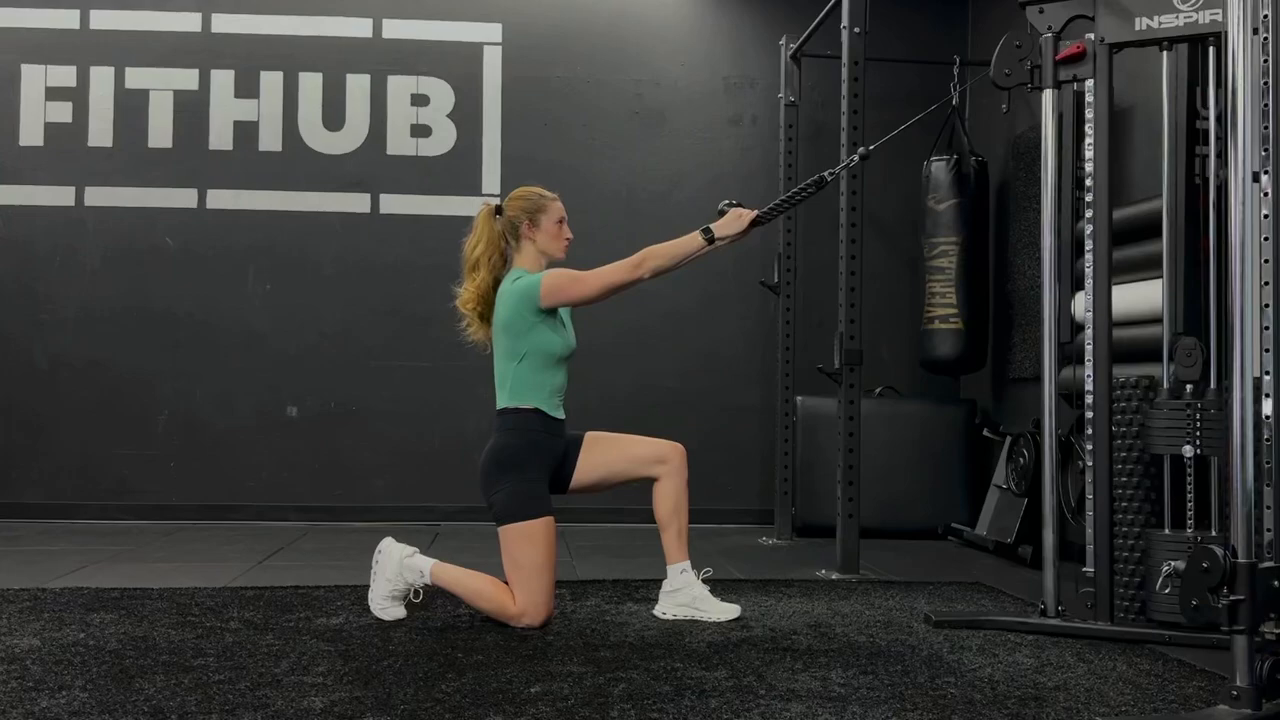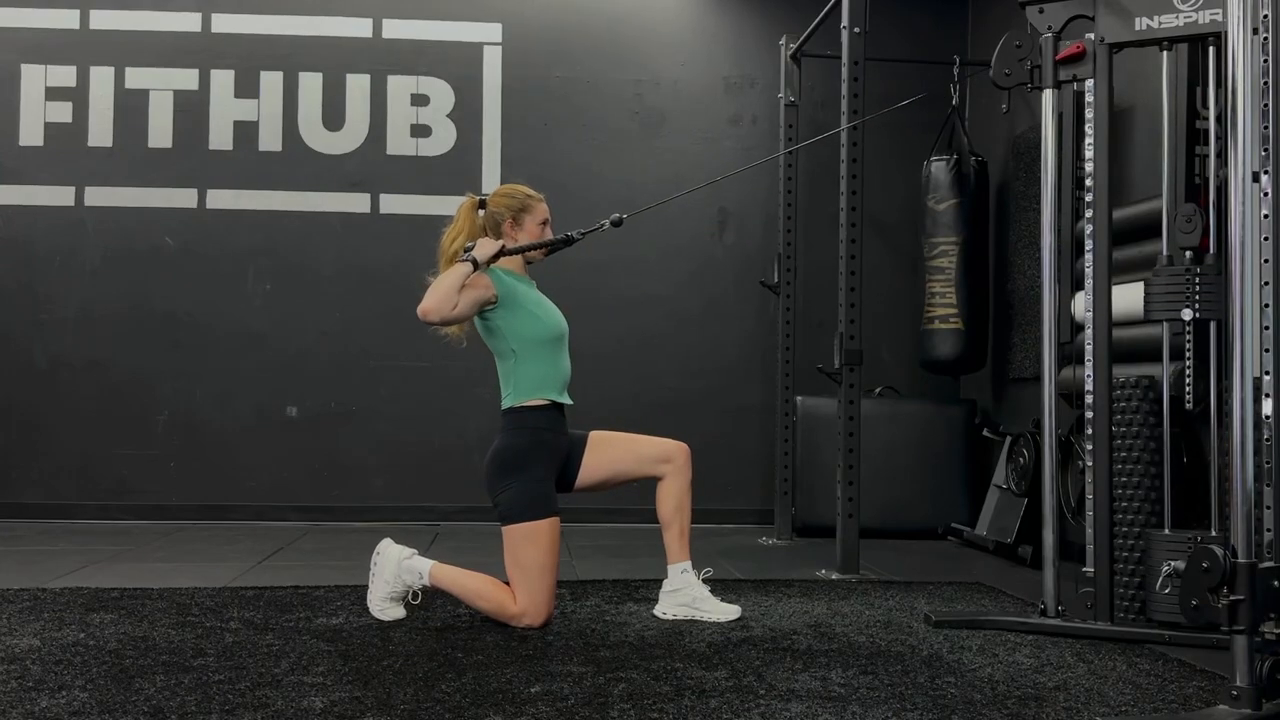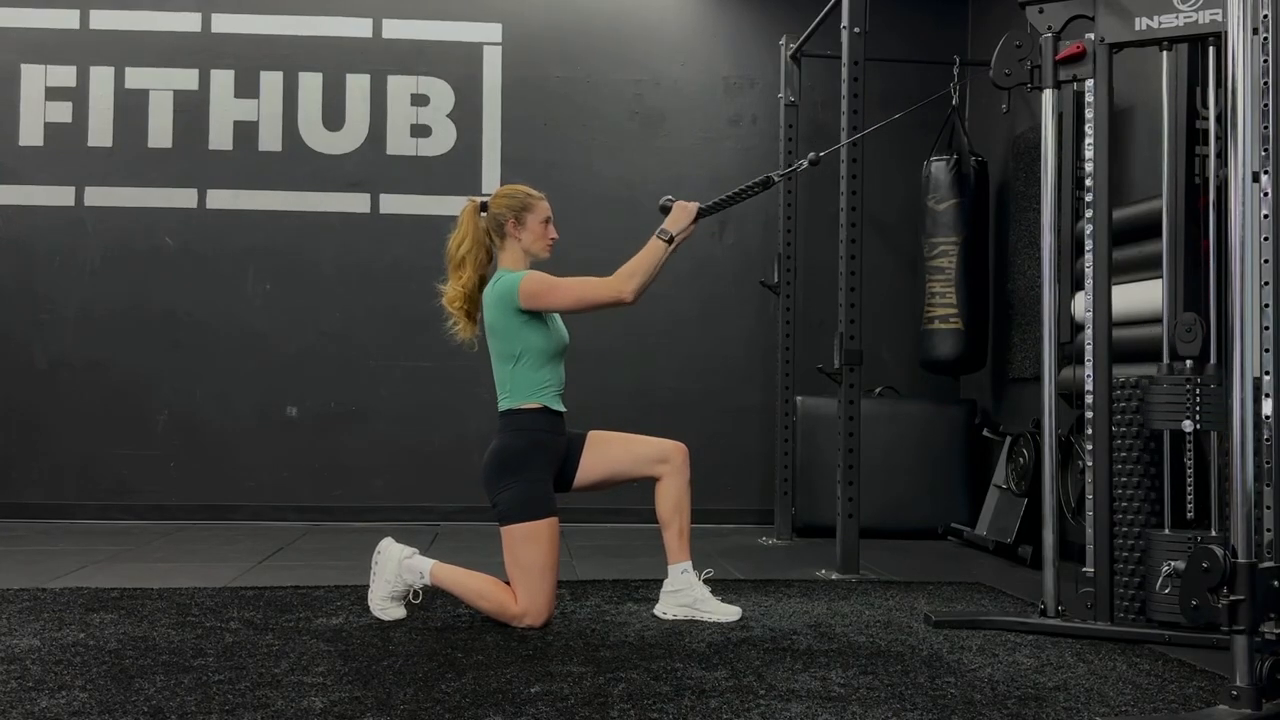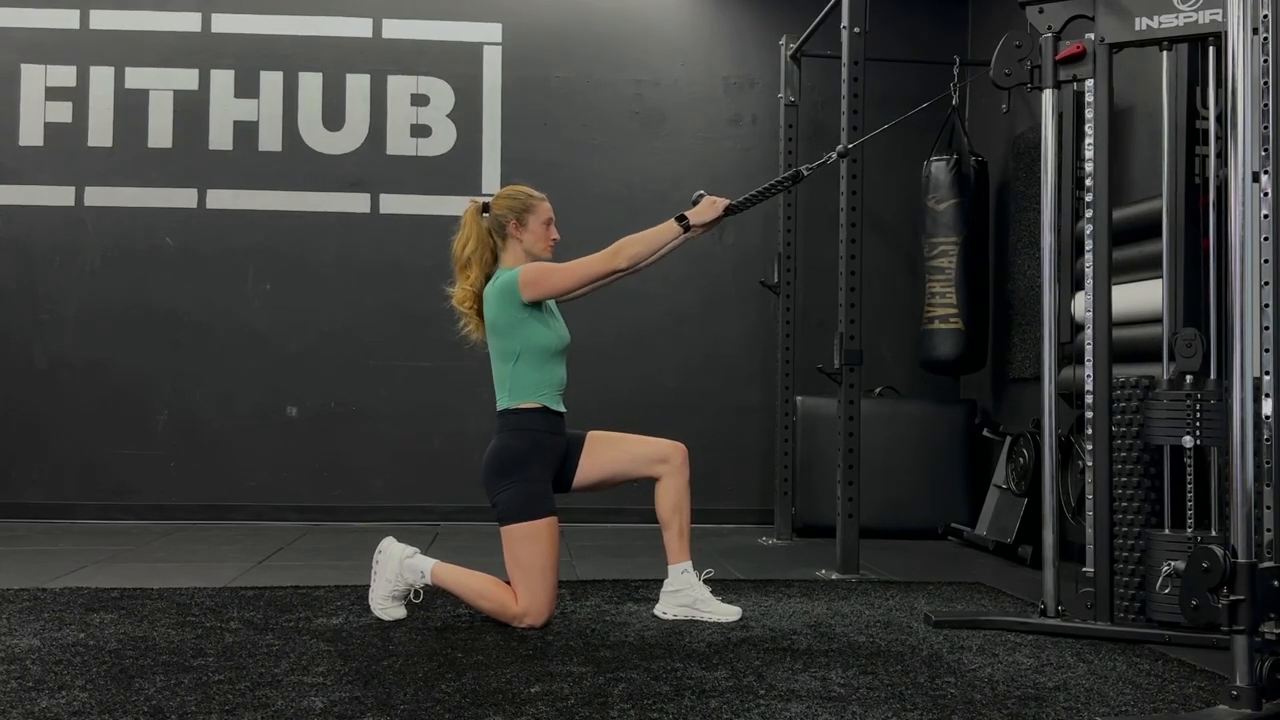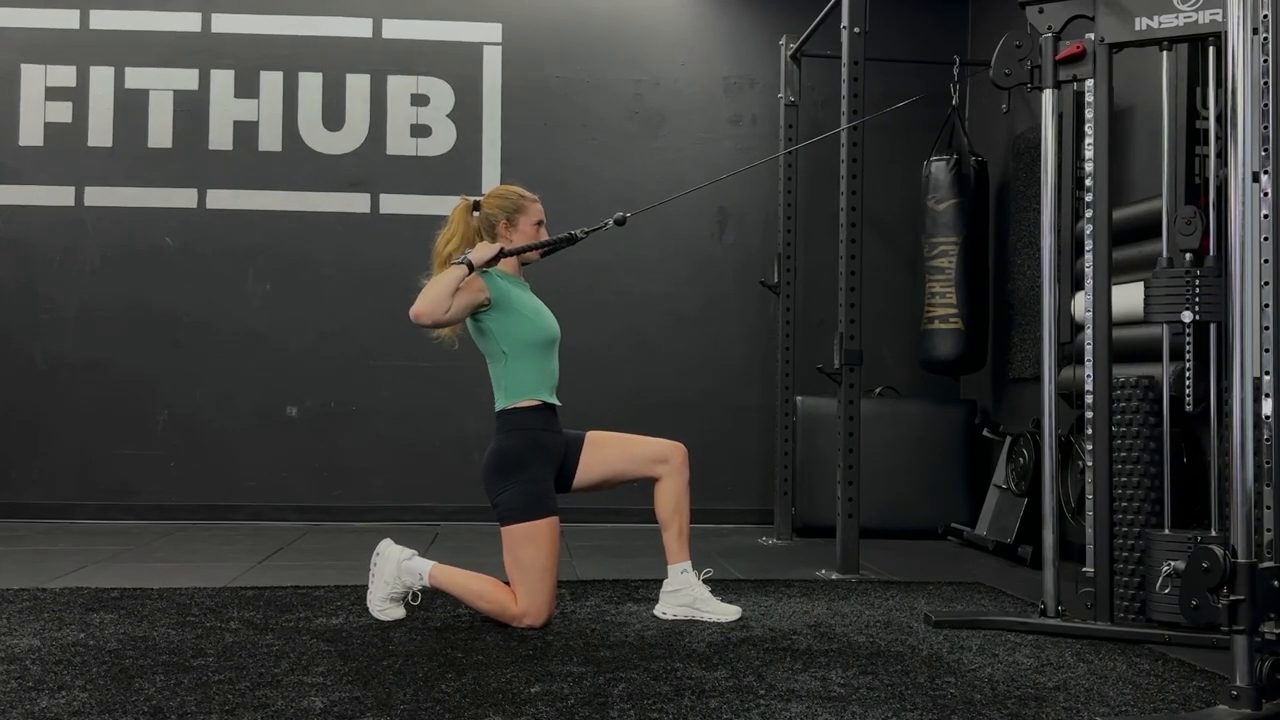
dt=1s
person 1, frame 1
left shoulder: (547, 286)
right shoulder: (528, 287)
left elbow: (636, 272)
right elbow: (635, 269)
left wrist: (715, 236)
right wrist: (713, 232)
left hip: (551, 444)
right hip: (517, 452)
left knee: (670, 457)
right knee: (530, 613)
left ankle: (680, 590)
right ankle: (411, 567)
person 1, frame 2
left shoulder: (518, 283)
right shoulder: (489, 283)
right elbow: (431, 310)
right wrist: (474, 258)
left hip: (554, 440)
right hip: (522, 449)
left knee: (674, 457)
right knee: (529, 613)
left ankle: (680, 590)
right ankle: (409, 568)
person 1, frame 3
left shoulder: (524, 288)
right shoulder: (514, 287)
left elbow: (620, 292)
right elbow: (619, 290)
left wrist: (672, 236)
right wrist: (669, 231)
left hip: (551, 442)
right hip: (521, 451)
left knee: (672, 457)
right knee: (530, 614)
left ankle: (680, 590)
right ankle: (410, 567)
person 1, frame 4
left shoulder: (535, 287)
right shoulder: (512, 282)
left elbow: (620, 269)
right elbow: (611, 261)
left wrist: (689, 227)
right wrist: (689, 218)
left hip: (552, 442)
right hip: (520, 451)
left knee: (671, 457)
right knee: (531, 613)
left ankle: (680, 590)
right ankle: (411, 566)
person 1, frame 5
left shoulder: (513, 285)
right shoulder: (484, 285)
right elbow: (423, 313)
left wrist: (497, 263)
right wrist: (469, 260)
left hip: (550, 441)
right hip: (519, 449)
left knee: (671, 457)
right knee: (530, 614)
left ankle: (680, 591)
right ankle: (409, 568)
